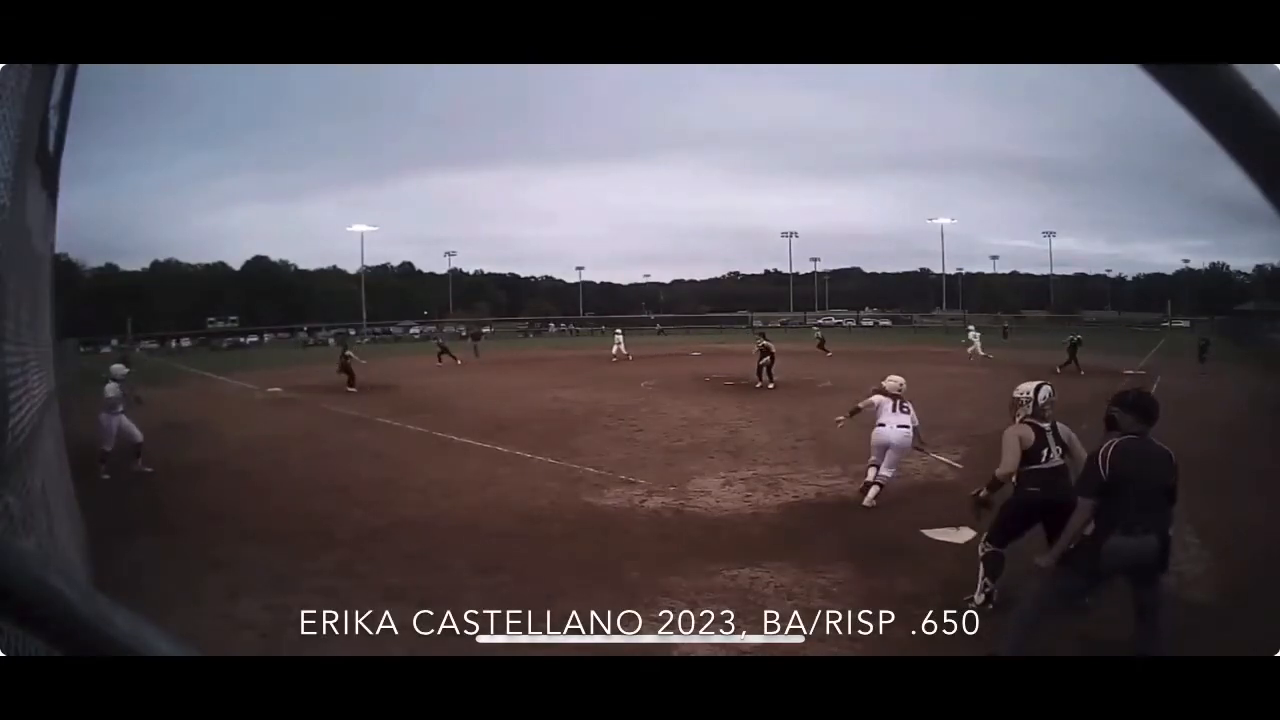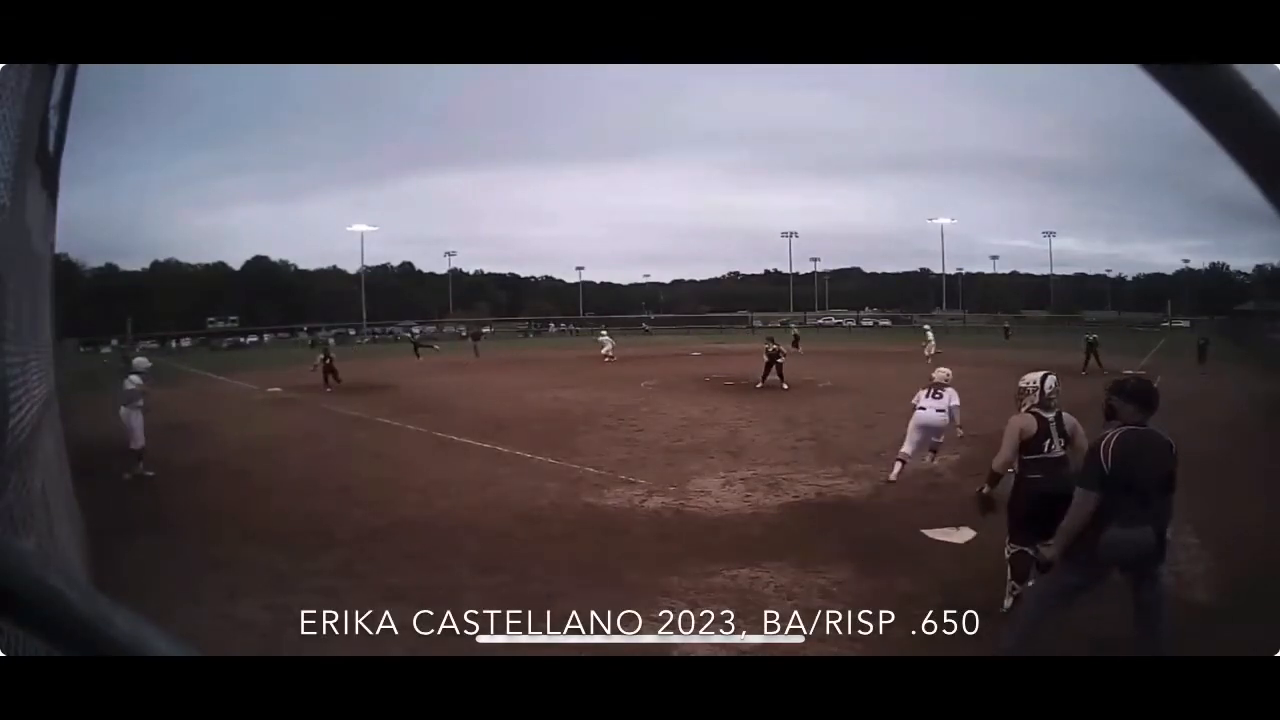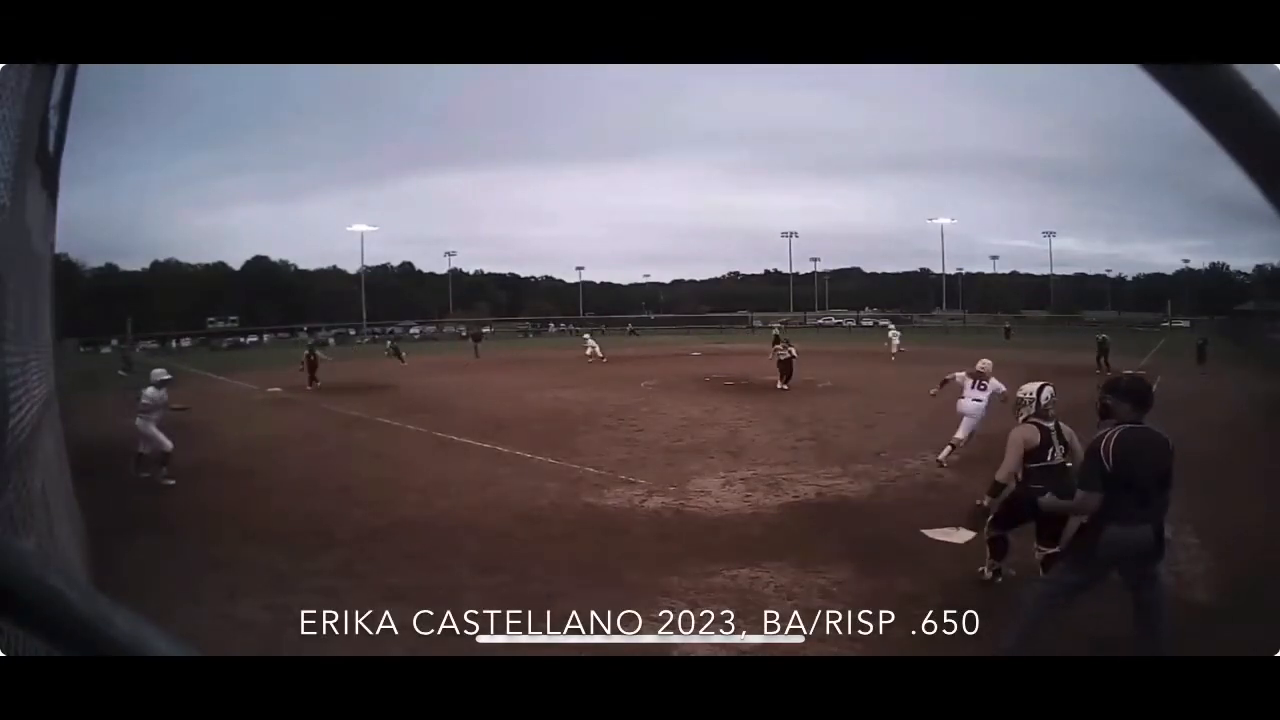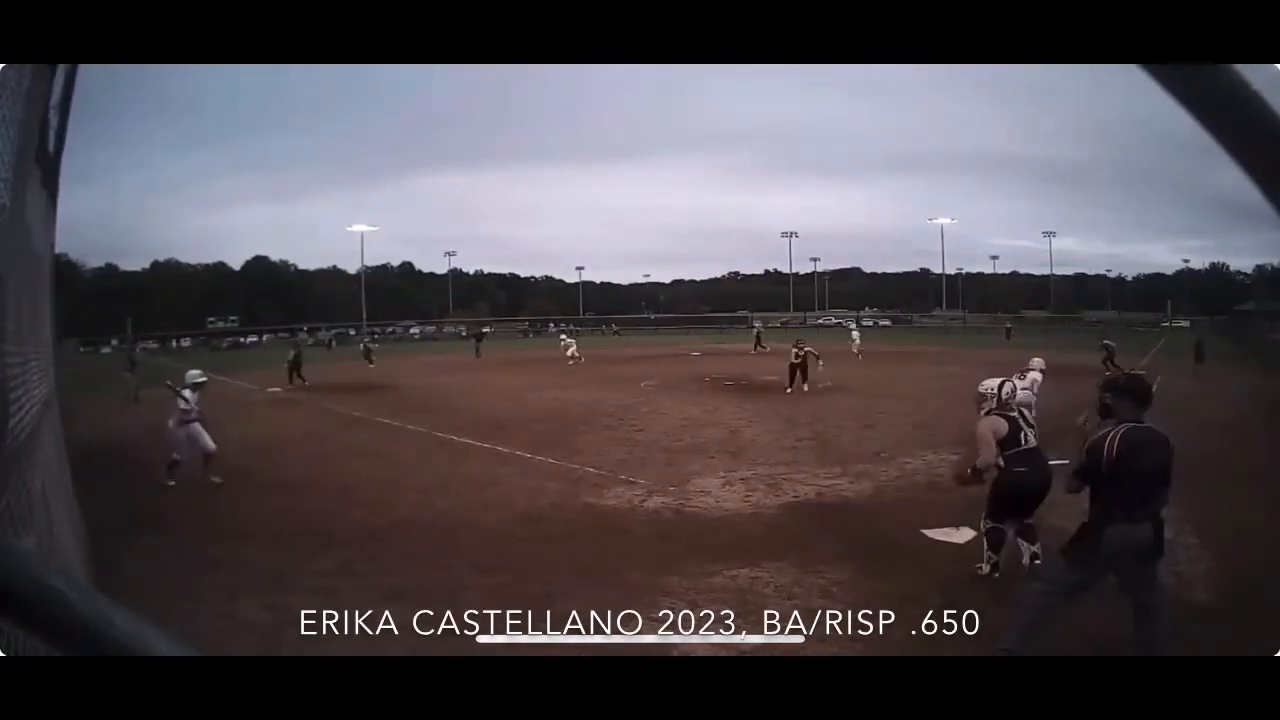
dt=0.3s
person 1, frame 1
left shoulder: (1107, 453)
right shoulder: (1166, 457)
left elbow: (1084, 511)
right elbow: (1168, 511)
left wrist: (1054, 555)
left hip: (1109, 546)
right hip: (1152, 546)
left knee: (1046, 595)
right knee: (1148, 603)
left ankle: (1009, 651)
person 1, frame 2
left shoulder: (1107, 444)
right shoulder: (1166, 447)
left elbow: (1086, 504)
right elbow: (1168, 501)
left wrist: (1058, 546)
left hip: (1106, 537)
right hip: (1148, 539)
left knee: (1047, 593)
right knee: (1149, 599)
left ankle: (1010, 649)
person 1, frame 3
left shoulder: (1105, 443)
right shoulder: (1162, 444)
left elbow: (1090, 504)
right elbow: (1165, 496)
left wrist: (1056, 505)
left hip: (1106, 536)
right hip: (1147, 536)
left knee: (1049, 592)
right knee: (1148, 598)
left ankle: (1011, 649)
person 1, frame 4
left shoulder: (1105, 441)
right shoulder: (1163, 442)
left elbow: (1073, 486)
right elbow: (1163, 494)
left wrist: (1086, 440)
left hip: (1106, 535)
right hip: (1147, 535)
left knee: (1049, 590)
right knee: (1147, 598)
left ankle: (1010, 648)
person 2, frame 1
left shoulder: (1016, 432)
right shoulder: (1062, 429)
left elbow: (1008, 469)
right elbow: (1083, 465)
left wrist: (986, 491)
left hip: (1029, 498)
right hip: (1063, 497)
left knee: (992, 545)
left ankle: (983, 598)
person 2, frame 2
left shoulder: (1019, 422)
right shoulder: (1068, 421)
left elbow: (1004, 460)
right elbow: (1084, 455)
left wrist: (987, 488)
left hip: (1031, 488)
right hip: (1062, 488)
left knee: (1020, 545)
right knee: (1045, 542)
left ankle: (1014, 599)
person 2, frame 3
left shoulder: (1021, 432)
right shoulder: (1063, 429)
left elbow: (1008, 470)
right elbow: (1082, 461)
left wrist: (989, 499)
left hip: (1031, 494)
right hip: (1062, 494)
left knee: (996, 528)
right knee: (1049, 545)
left ankle: (993, 572)
person 2, frame 4
left shoulder: (988, 423)
right shoulder: (1024, 414)
left elbow: (987, 460)
left wrist: (973, 472)
left hip: (1014, 479)
right hip: (1042, 475)
left knee: (994, 521)
right knee: (1021, 518)
left ankle: (991, 566)
right ankle: (1034, 558)
